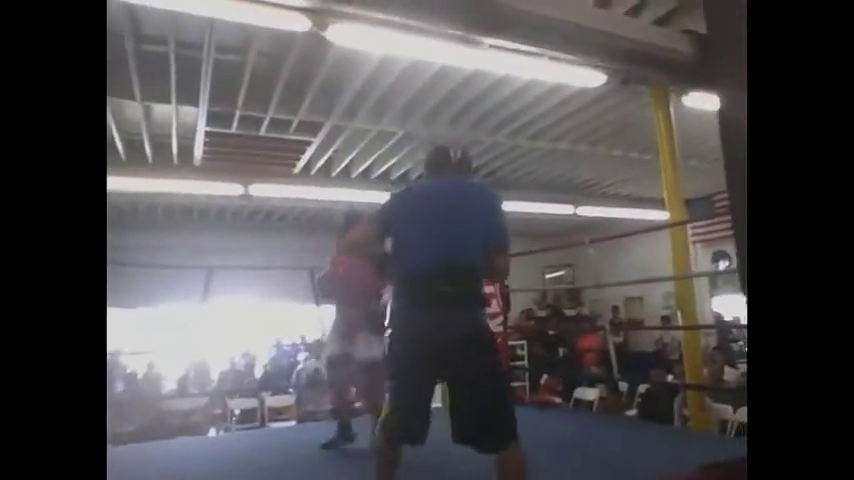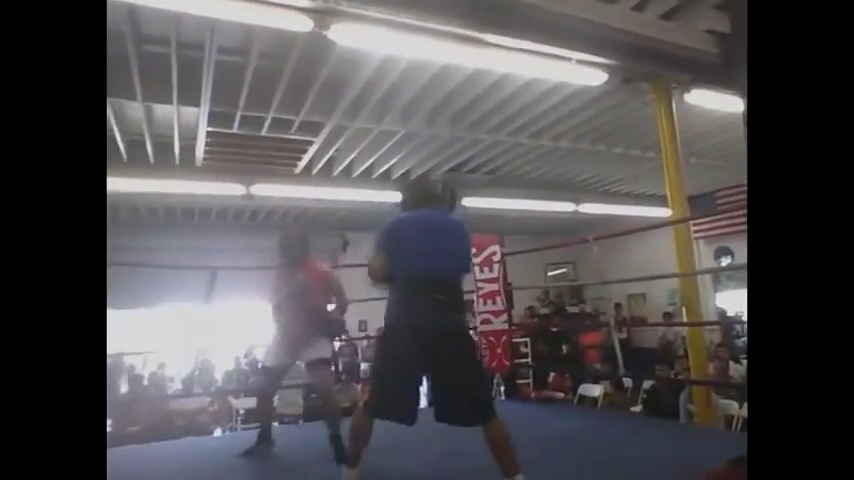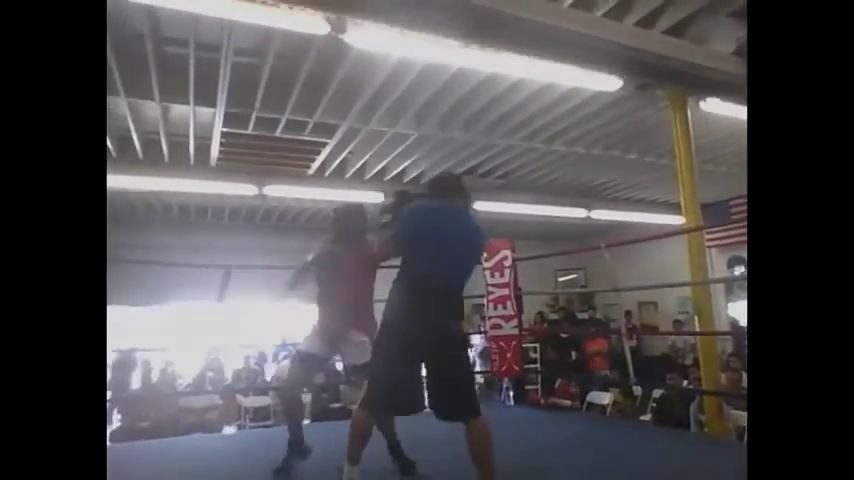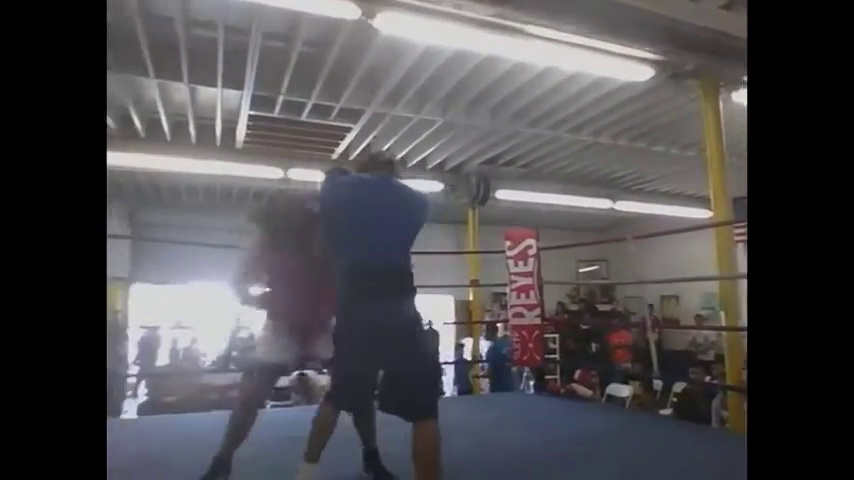
dt=1s
person 1, frame 1
left shoulder: (404, 199)
right shoulder: (485, 199)
left elbow: (357, 243)
right elbow: (499, 270)
left hip: (412, 319)
right hip: (465, 320)
left knee: (398, 422)
right knee: (500, 432)
person 1, frame 2
left shoulder: (398, 225)
right shoulder: (459, 229)
left elbow: (378, 271)
left hip: (406, 322)
right hip: (451, 322)
left knee: (373, 405)
right knee: (484, 411)
person 1, frame 3
left shoulder: (421, 212)
right shoulder: (475, 232)
left elbow: (390, 247)
left hip: (404, 318)
right hip: (447, 322)
left knee: (371, 403)
right knee: (469, 412)
person 1, frame 4
left shoulder: (340, 190)
right shoulder: (414, 201)
left elbow: (331, 241)
left hip: (355, 307)
right hip: (398, 308)
left knee: (339, 396)
right knee: (423, 411)
person 2, frame 1
left shoulder: (376, 259)
right shoulder: (338, 260)
right elbow: (326, 289)
right wrist: (328, 281)
left hip: (368, 327)
right hip: (343, 325)
left knee: (370, 387)
right knee: (337, 381)
right ankle: (343, 430)
person 2, frame 2
left shoulder: (321, 273)
right shoulder: (281, 274)
left elbow: (341, 299)
right elbow: (277, 311)
left wrist: (336, 318)
right wrist: (287, 297)
left hip: (315, 336)
right hip: (286, 337)
left knee: (324, 387)
right knee: (265, 389)
left ankle: (336, 439)
right ankle: (265, 438)
person 2, frame 3
left shoulder: (367, 251)
right shoulder: (328, 253)
right elbow: (294, 284)
right wrist: (313, 262)
left hip: (358, 330)
right hip: (325, 329)
right knee: (288, 387)
left ankle: (395, 449)
right ankle: (296, 446)
person 2, frame 4
left shoulder: (321, 239)
right shoulder: (268, 247)
right elbow: (240, 285)
right wrist: (262, 300)
left hip: (322, 324)
right hip: (284, 327)
right knee: (248, 399)
